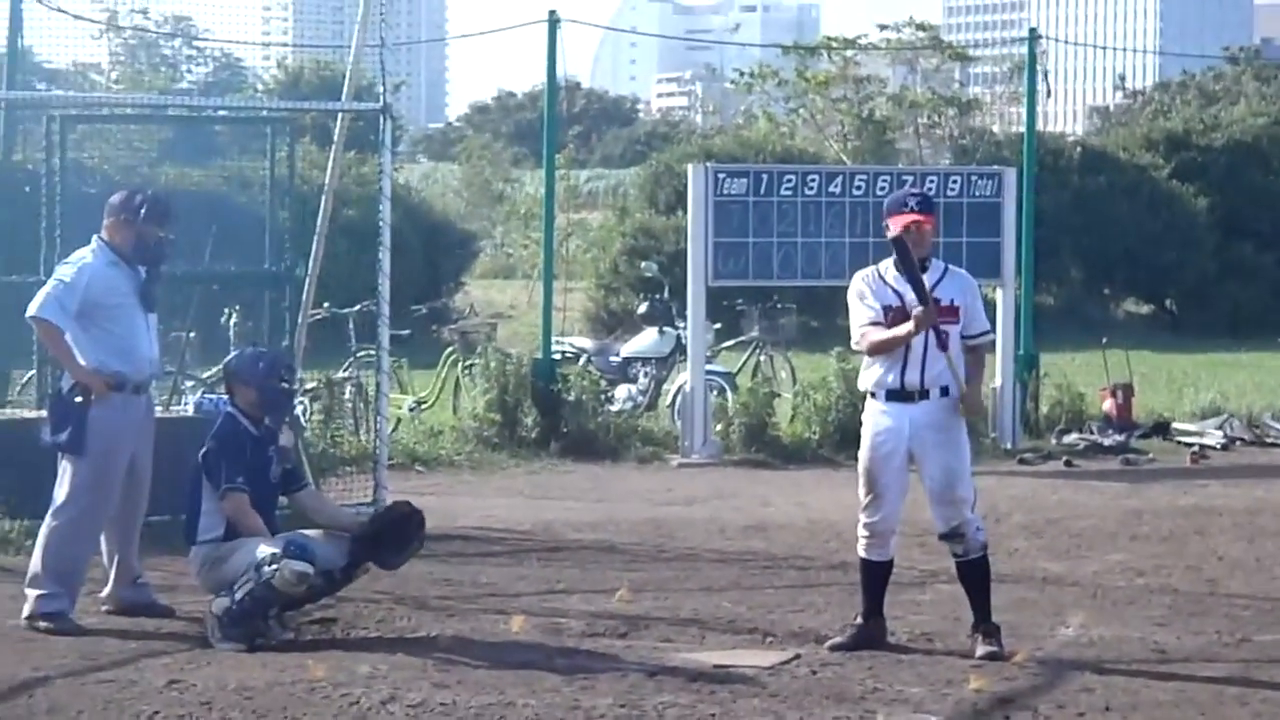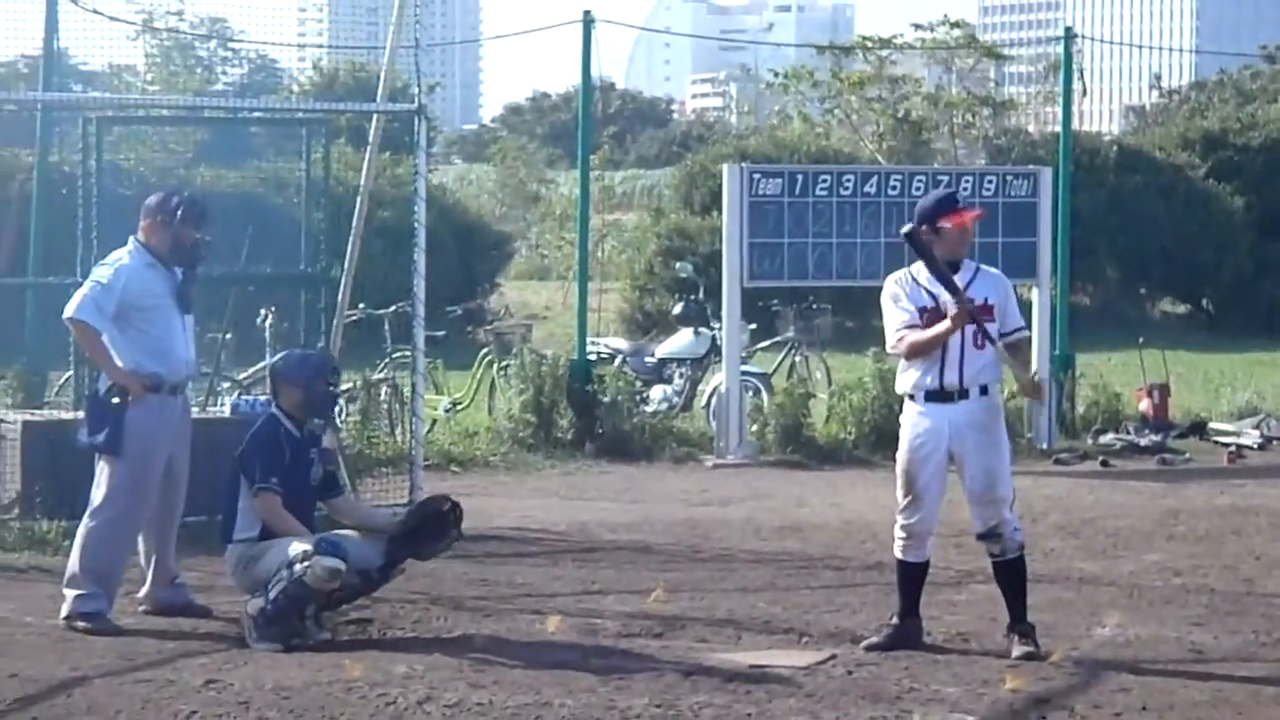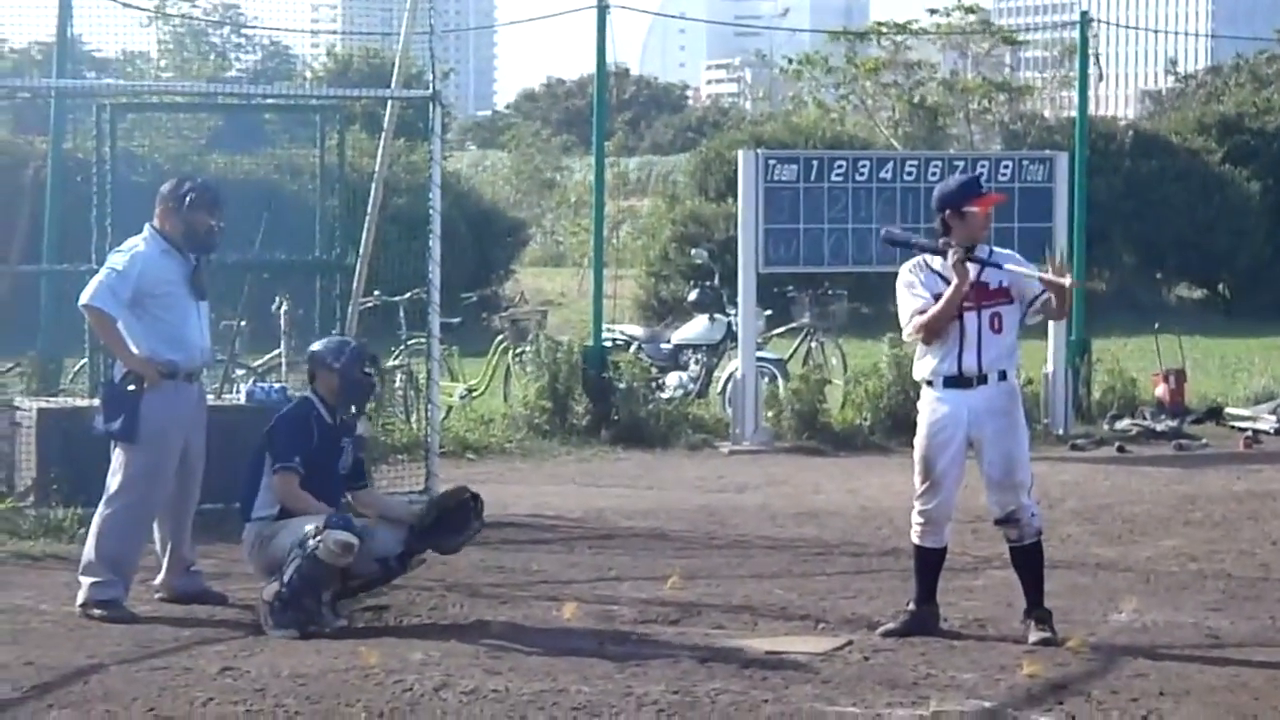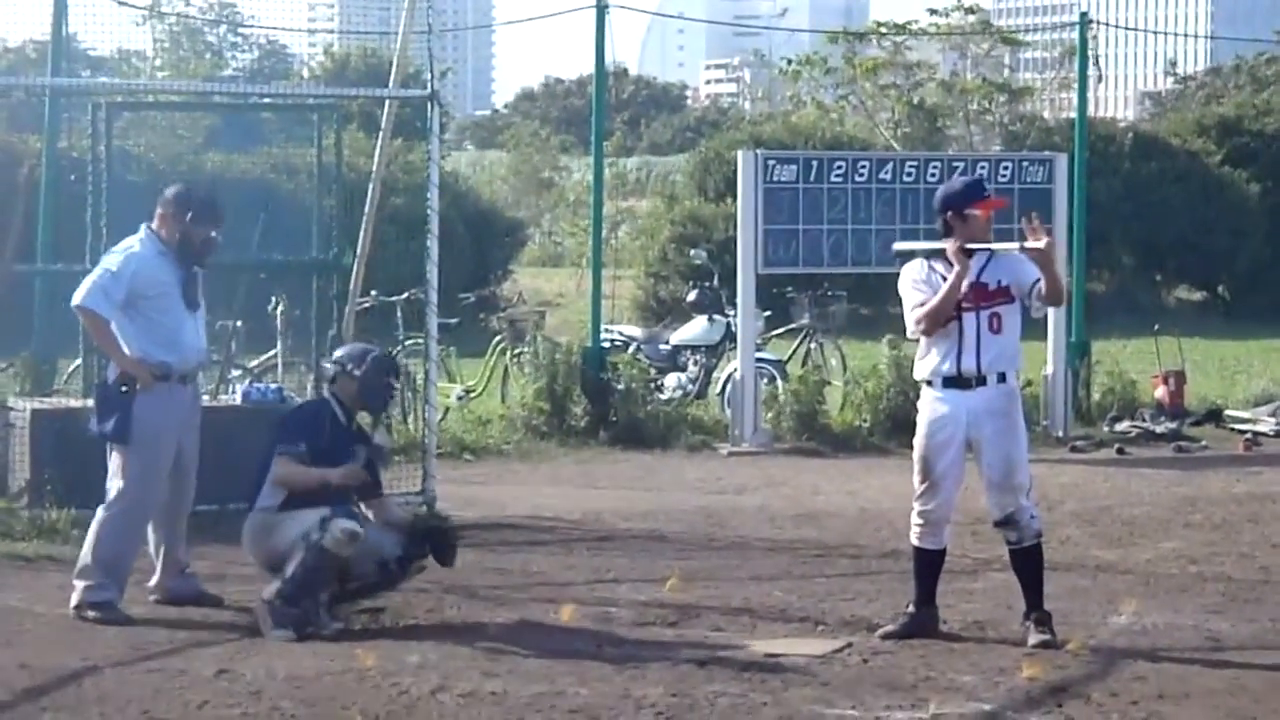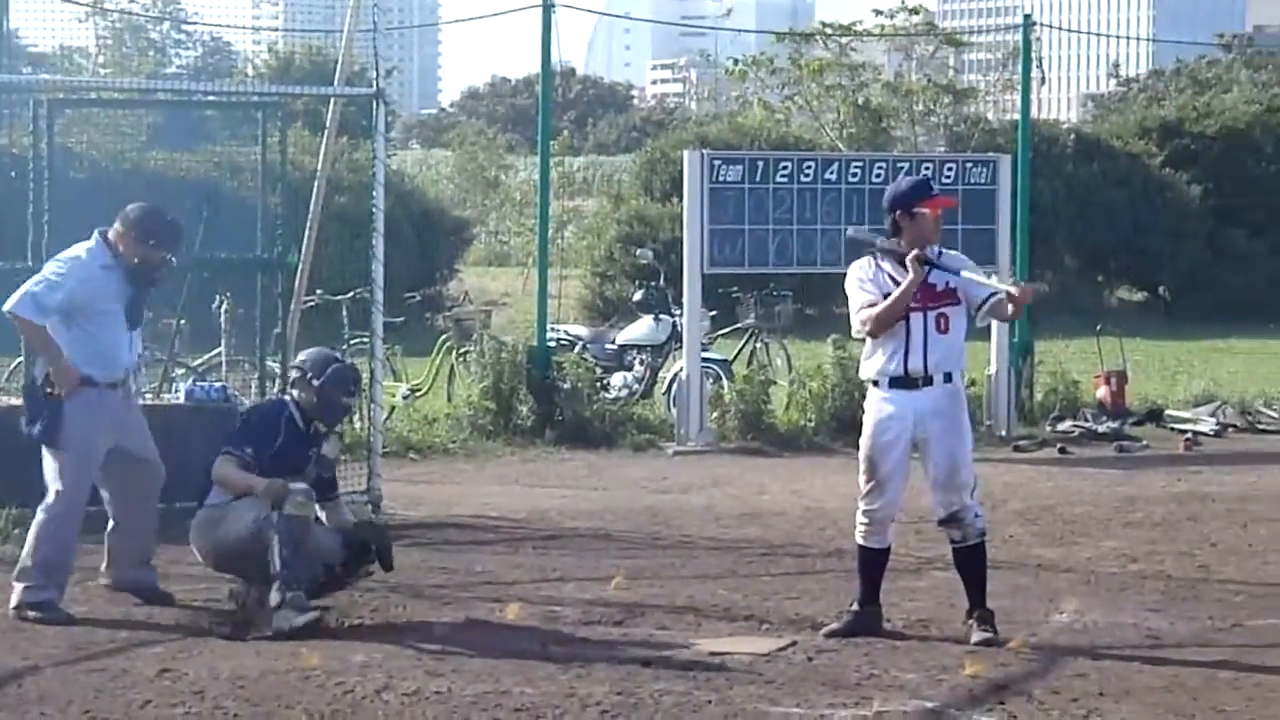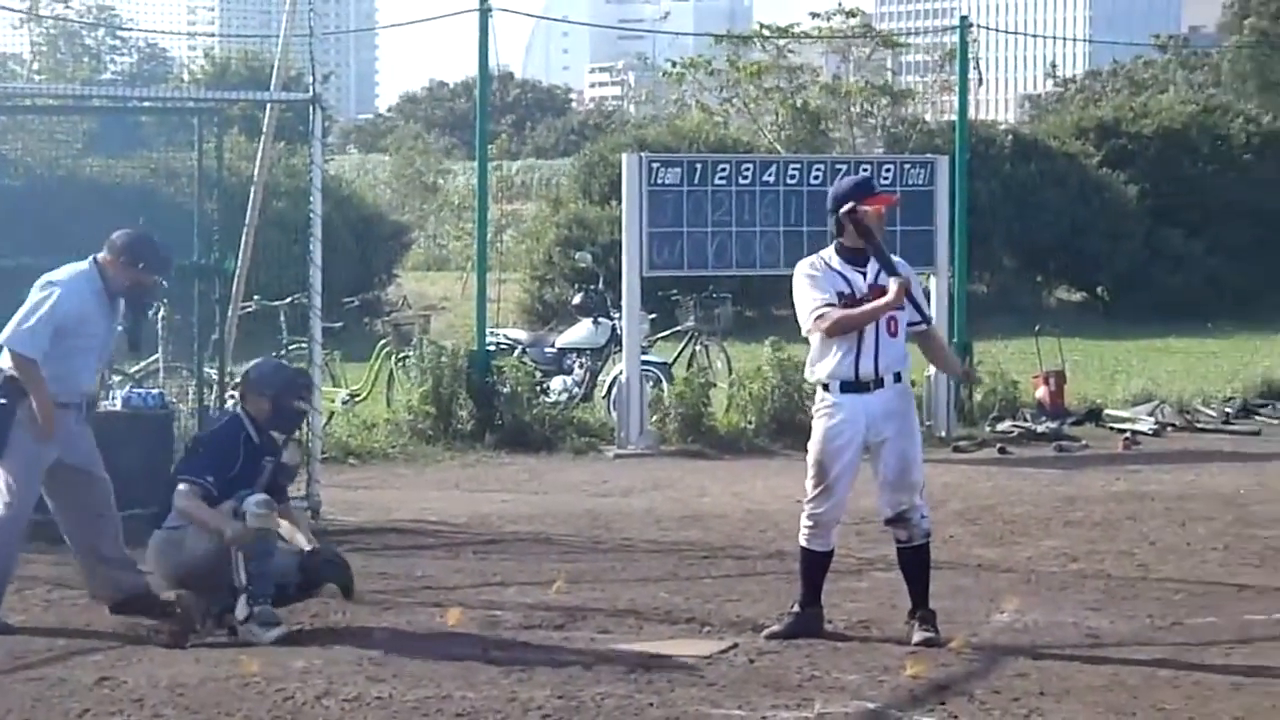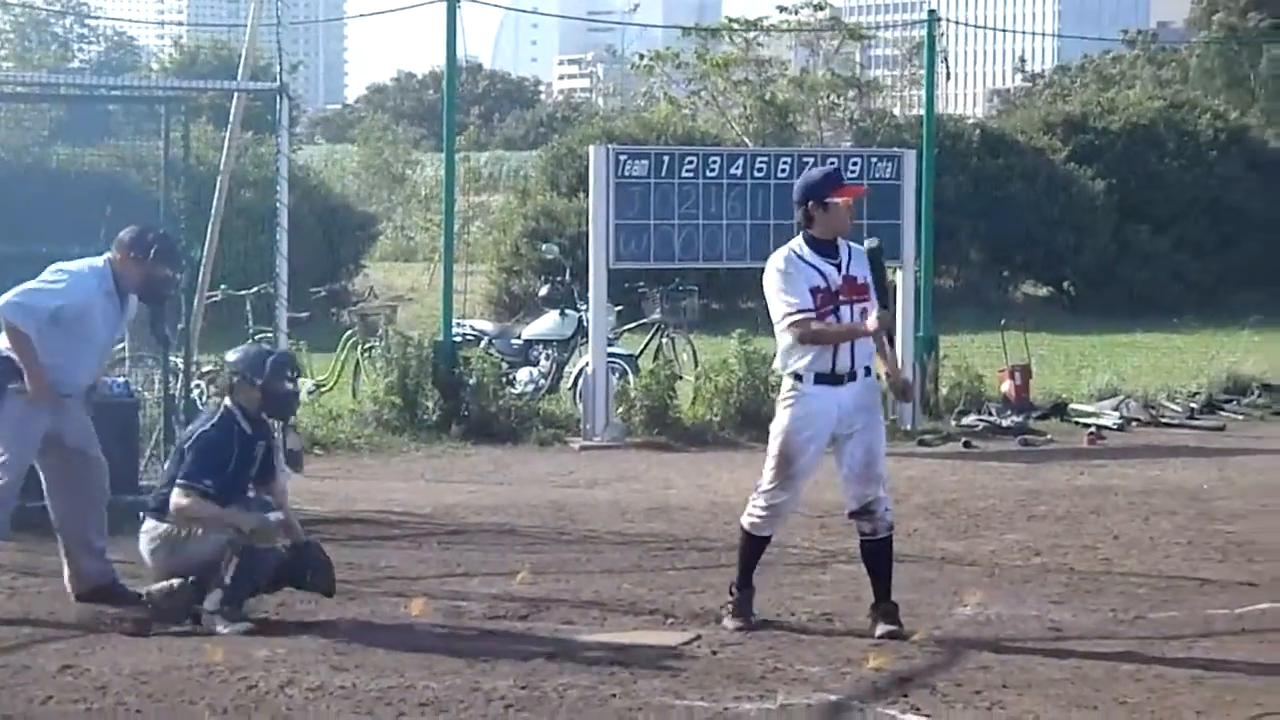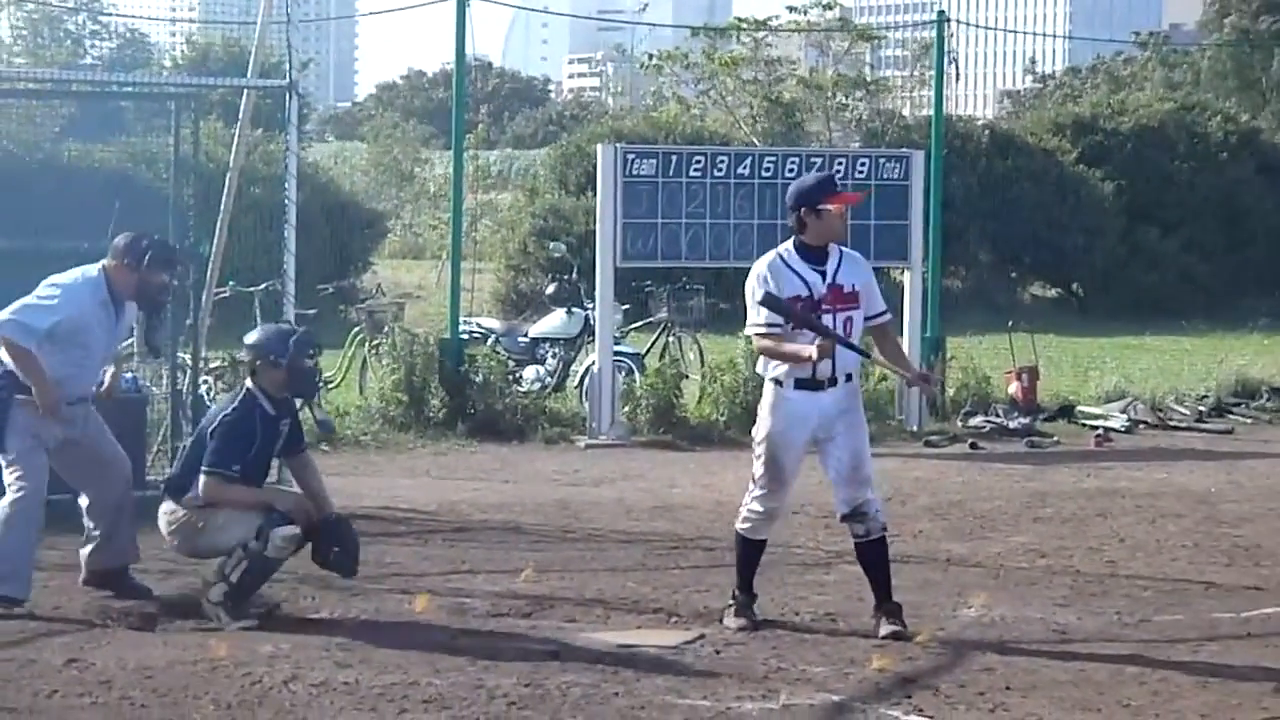
dt=0.3s
person 1, frame 1
left shoulder: (960, 283)
right shoulder: (867, 282)
left elbow: (977, 346)
right elbow: (869, 343)
left wrist: (974, 389)
right wrist: (910, 328)
left hip: (940, 410)
right hip: (884, 412)
left knee: (960, 519)
right knee: (876, 521)
left ankle: (984, 627)
right ankle: (871, 622)
person 1, frame 2
left shoulder: (993, 281)
right shoulder: (901, 285)
left elbow: (1015, 341)
right elbow: (906, 347)
left wrist: (1025, 375)
right wrist: (948, 325)
left hip: (979, 409)
right hip: (923, 413)
left knee: (999, 520)
right knee: (914, 521)
left ankle: (1020, 627)
right ankle: (907, 622)
person 1, frame 3
left shoulder: (1008, 263)
right shoulder: (916, 271)
left elbow: (1046, 309)
right elbow: (923, 332)
left wrist: (1062, 291)
right wrist: (957, 286)
left hip: (997, 395)
right hip: (941, 399)
left knee: (1016, 505)
right knee: (931, 507)
left ankle: (1037, 612)
right ankle: (924, 608)
person 1, frame 4
left shoulder: (1009, 264)
right shoulder: (918, 271)
left elbow: (1052, 297)
right elbow: (927, 324)
left wrist: (1047, 261)
right wrist: (959, 273)
left hip: (996, 397)
right hip: (940, 400)
left knee: (1015, 506)
right knee: (930, 508)
left ankle: (1036, 614)
right ankle: (923, 610)
person 1, frame 5
left shoulder: (956, 266)
right shoulder: (865, 270)
left elbow: (996, 309)
right elbow: (872, 325)
left wrist: (1016, 303)
right wrist: (910, 281)
left hip: (942, 397)
right hip: (887, 400)
left knee: (960, 506)
right knee: (875, 508)
left ankle: (979, 613)
right ankle: (867, 609)
person 1, frame 6
left shoulder: (896, 268)
right shoulder: (813, 271)
left elbow: (919, 327)
right elbow: (831, 325)
left wrist: (950, 362)
right wrist: (885, 303)
left hip: (893, 398)
right hip: (839, 402)
left knee: (907, 507)
right knee: (820, 509)
left ankle: (921, 614)
right ankle: (807, 610)
person 1, frame 7
left shoulder: (861, 259)
right shoulder: (785, 264)
right elbow: (801, 330)
left wrist: (892, 369)
right wrist: (862, 328)
left hip: (860, 391)
right hip: (808, 394)
left knee: (871, 500)
right knee: (774, 496)
left ankle: (883, 606)
right ankle: (741, 593)
person 1, frame 8
left shoulder: (855, 266)
right shoulder: (769, 270)
left elbow: (878, 326)
right elbow: (761, 341)
left wrist: (906, 368)
right wrist: (802, 350)
left hip: (842, 398)
right hip: (787, 399)
left knee: (861, 503)
right knee: (763, 502)
left ankle: (886, 606)
right ankle: (742, 598)
person 2, frame 1
left shoulder: (136, 272)
right shoulder: (86, 267)
right elbow: (42, 316)
right wrist: (80, 373)
left hip: (139, 400)
right hip: (100, 404)
left knee: (129, 503)
right knee: (81, 502)
left ankle: (126, 588)
right ankle: (46, 599)
person 2, frame 2
left shoulder: (172, 273)
right shoulder: (122, 268)
right elbow: (79, 317)
right wrist: (117, 374)
left hip: (175, 402)
right hip: (137, 405)
left knee: (166, 503)
right knee: (118, 504)
left ankle: (163, 589)
right ankle: (84, 601)
person 2, frame 3
left shoulder: (186, 260)
right shoulder: (137, 256)
right elbow: (94, 305)
right wrist: (132, 361)
left hip: (190, 388)
right hip: (152, 392)
left knee: (182, 491)
right knee: (133, 492)
left ankle: (178, 577)
right ankle: (100, 589)
person 2, frame 4
left shoulder: (184, 263)
right shoulder: (133, 257)
right elbow: (87, 305)
right wrist: (126, 361)
left hip: (185, 390)
right hip: (147, 393)
left knee: (177, 492)
right knee: (130, 493)
left ankle: (173, 580)
right ankle: (94, 592)
person 2, frame 5
left shoulder: (128, 273)
right shoulder: (76, 266)
right elbow: (21, 310)
left wrist: (128, 369)
right wrist: (59, 364)
left hip: (118, 393)
right hip: (77, 397)
left knee: (144, 477)
right knee: (67, 495)
left ankle: (132, 570)
right ankle: (34, 594)
person 2, frame 6
left shoulder: (114, 298)
right shoulder: (68, 289)
left wrist: (86, 397)
right wrist: (41, 401)
left hip: (70, 411)
left knee: (93, 499)
left ankle: (123, 589)
person 2, frame 7
left shoulder: (125, 296)
right shoulder: (76, 281)
left wrist: (89, 381)
right wrist: (33, 372)
left hip: (67, 397)
left knee: (88, 482)
left ankle: (93, 578)
person 2, frame 8
left shoulder: (124, 302)
right shoulder: (70, 292)
left wrist: (111, 373)
right wrist: (41, 387)
left hip: (74, 403)
left knee: (113, 473)
left ankle: (108, 566)
person 3, frame 1
left shoulder: (273, 436)
right shoulder: (229, 436)
left elbow: (305, 500)
right elbow: (237, 510)
left wrist: (364, 527)
right wrist: (280, 552)
left hip: (261, 546)
right hip: (217, 555)
left knee: (351, 552)
right knee: (296, 562)
left ankle: (266, 609)
right ankle: (227, 614)
person 3, frame 2
left shoulder: (312, 440)
right shoulder: (267, 436)
left elbow: (341, 505)
right elbow: (269, 511)
left wrist: (398, 525)
right wrist: (317, 544)
left hip: (295, 546)
right hip: (251, 554)
left knee: (386, 553)
right knee: (328, 557)
left ankle: (300, 609)
right ankle: (263, 615)
person 3, frame 3
left shoulder: (345, 430)
right shoulder: (297, 419)
left elbow: (364, 498)
right elbow: (285, 491)
left wrist: (420, 515)
right wrist: (337, 521)
left hip: (318, 532)
right hip: (269, 536)
left knee: (406, 543)
right knee: (340, 535)
left ankle: (320, 595)
right ankle: (278, 601)
person 3, frame 4
left shoulder: (360, 437)
right shoulder: (311, 415)
left elbow: (377, 504)
right elbow: (279, 472)
left wrist: (414, 522)
right wrist: (332, 475)
left hip: (318, 535)
right hip: (269, 531)
left knee: (410, 549)
right knee: (344, 524)
left ankle: (318, 598)
right ankle: (278, 604)
person 3, frame 5
left shoulder: (318, 440)
right shoulder: (267, 417)
left elbow: (331, 506)
right elbow: (220, 471)
left wrist: (357, 529)
right wrist: (259, 484)
left hip: (261, 538)
right hip: (216, 529)
left knee: (356, 552)
right knee: (295, 494)
left ankle: (259, 595)
right ankle: (287, 602)
person 3, frame 6
left shoulder: (268, 446)
right shoulder: (223, 437)
left elbow: (283, 508)
right elbow: (182, 498)
left wrist: (314, 551)
right wrist: (227, 527)
left hip: (215, 554)
right hip: (174, 548)
left knee: (308, 574)
right knee: (255, 505)
left ankle: (211, 605)
right ankle: (252, 614)
person 3, frame 7
left shoulder: (258, 429)
right shoulder: (216, 433)
left elbow: (272, 487)
right elbow: (180, 502)
left wrist: (302, 544)
right wrist: (242, 521)
left hip: (198, 536)
right hip: (167, 539)
left knee: (286, 566)
right knee: (264, 518)
right ankle: (221, 607)
person 3, frame 8
left shoulder: (281, 407)
right shoulder: (237, 417)
left elbow: (300, 463)
right elbow: (210, 489)
left wrist: (330, 519)
right wrist: (274, 496)
left hip: (225, 510)
right hip: (189, 518)
right knee: (284, 529)
left ankle: (235, 582)
right ankle: (221, 598)
